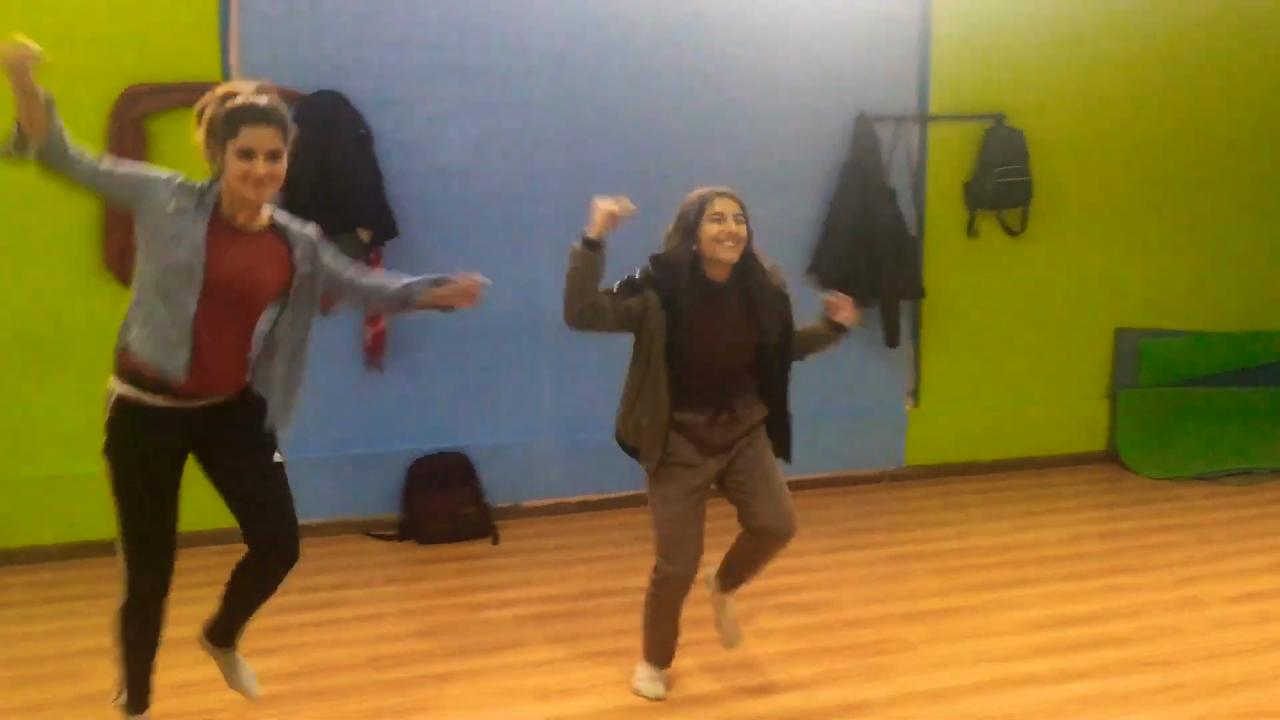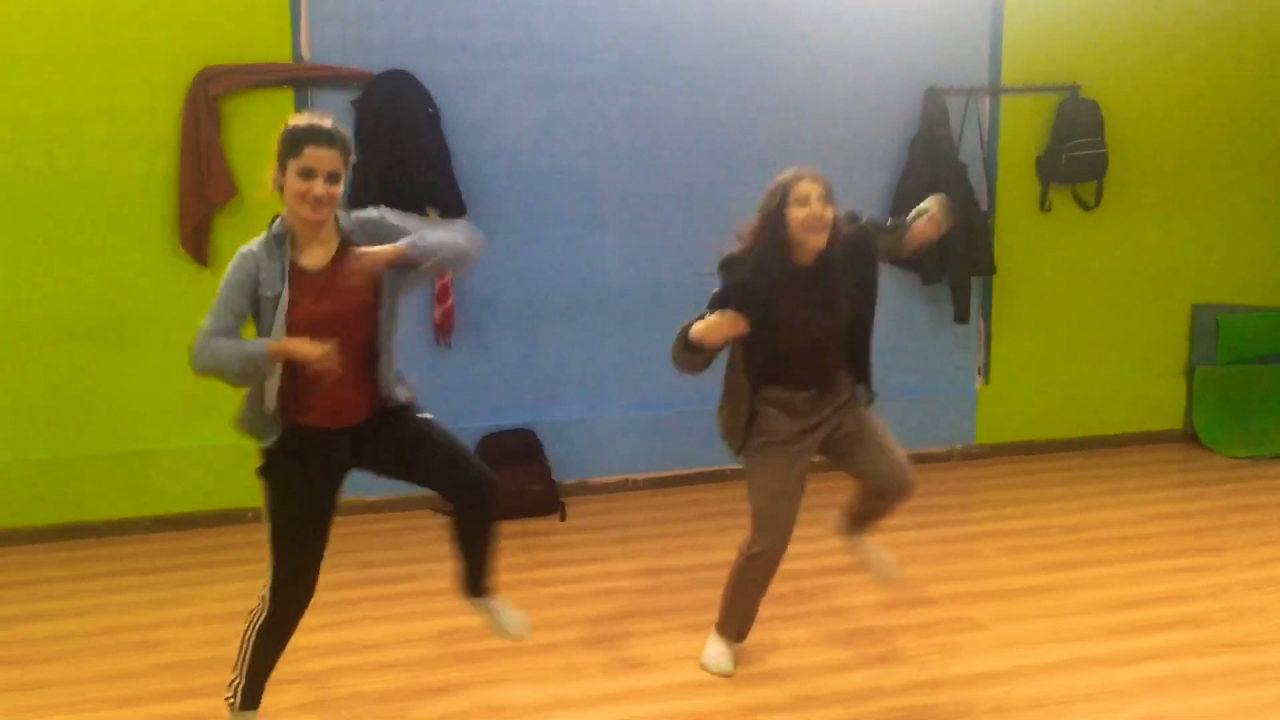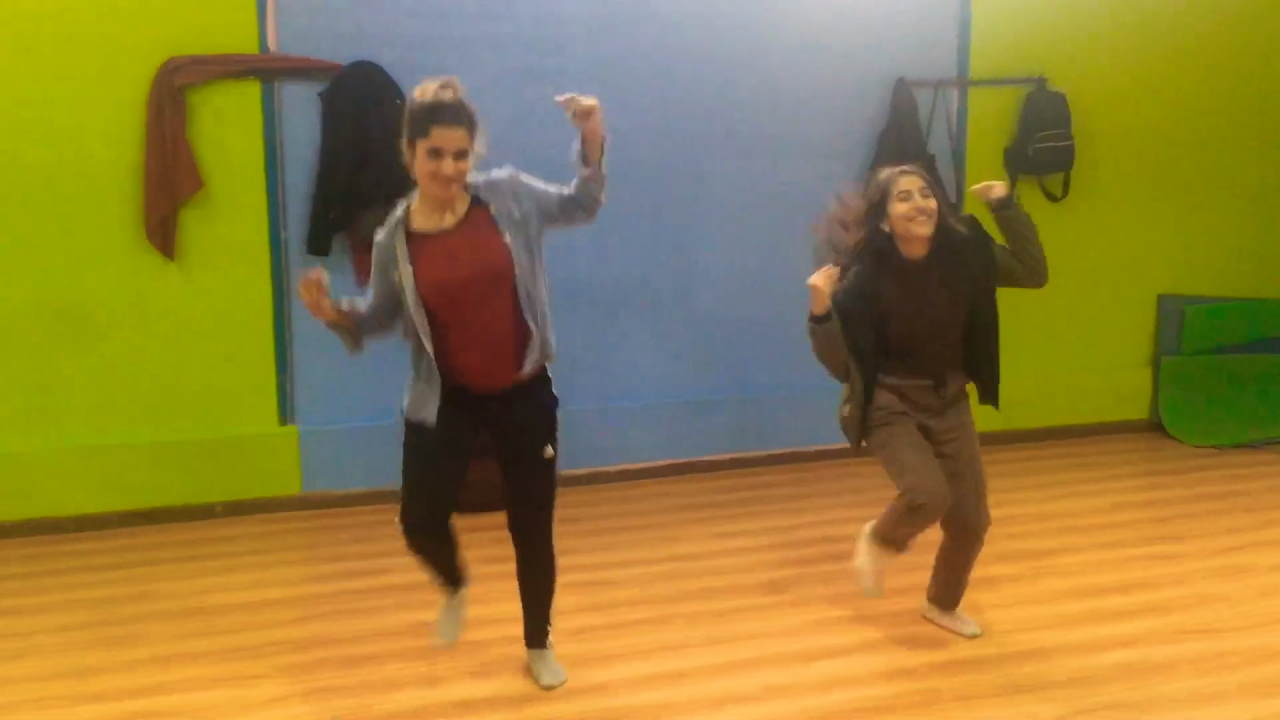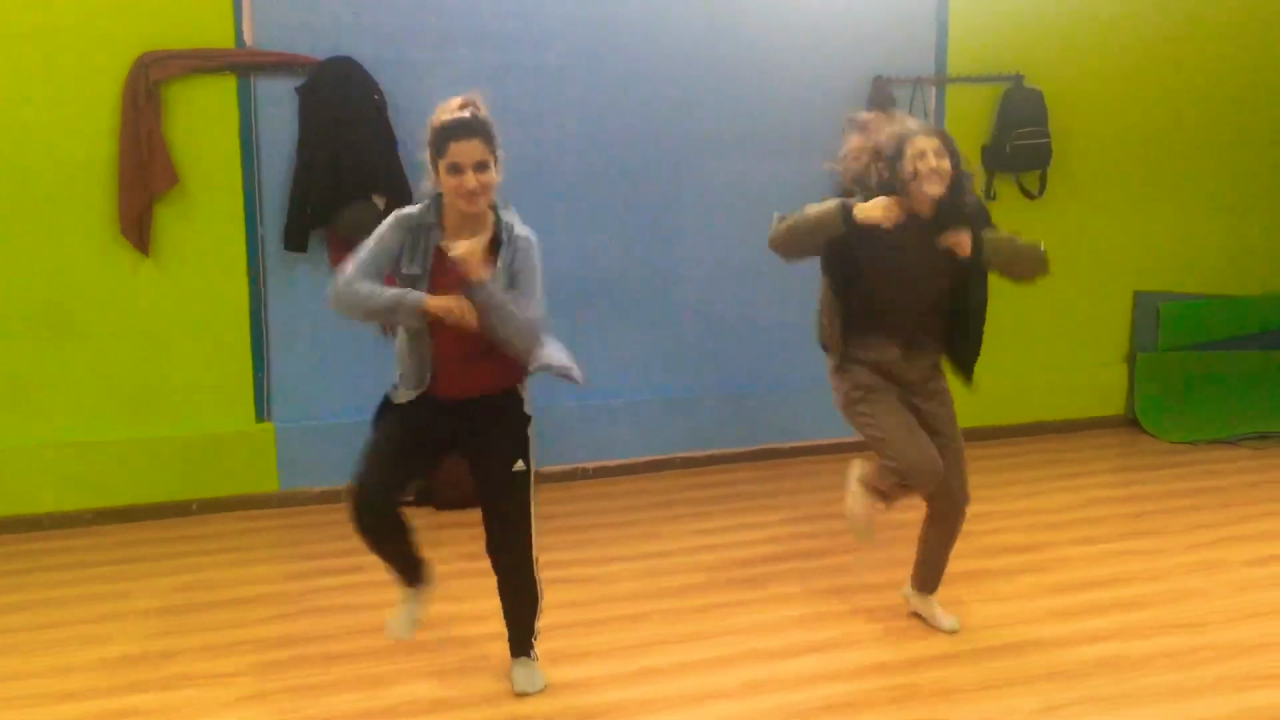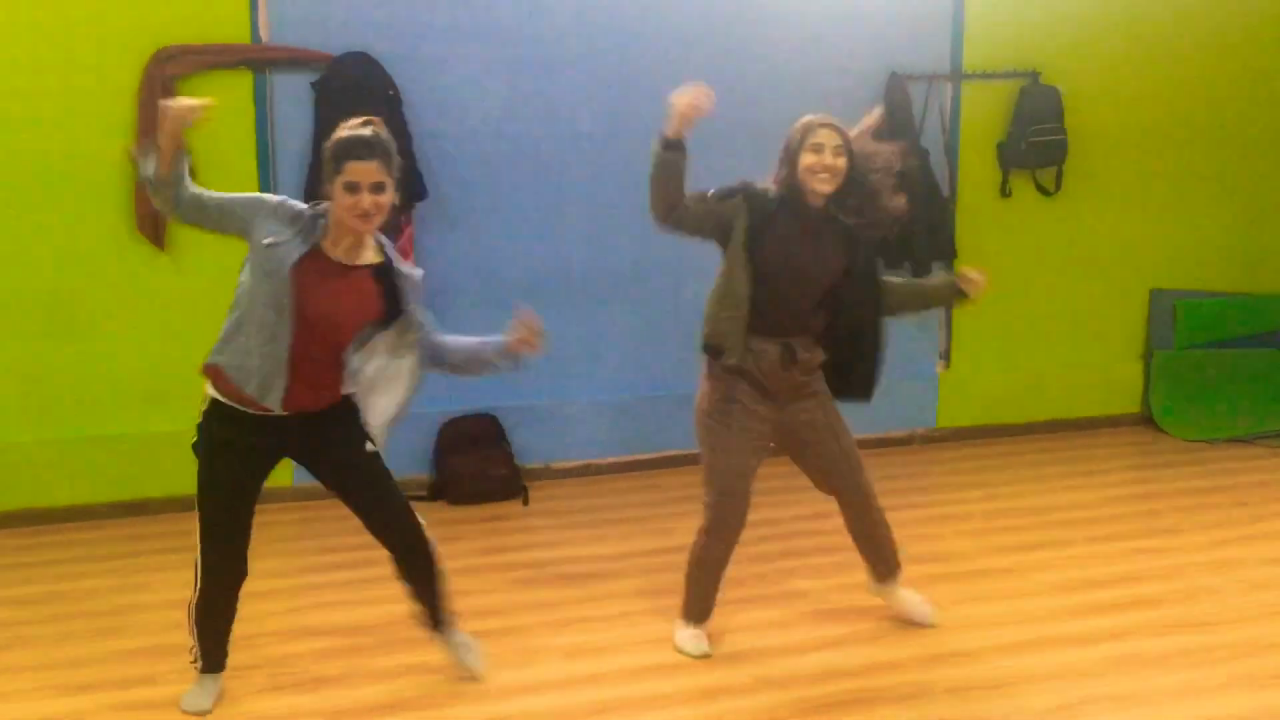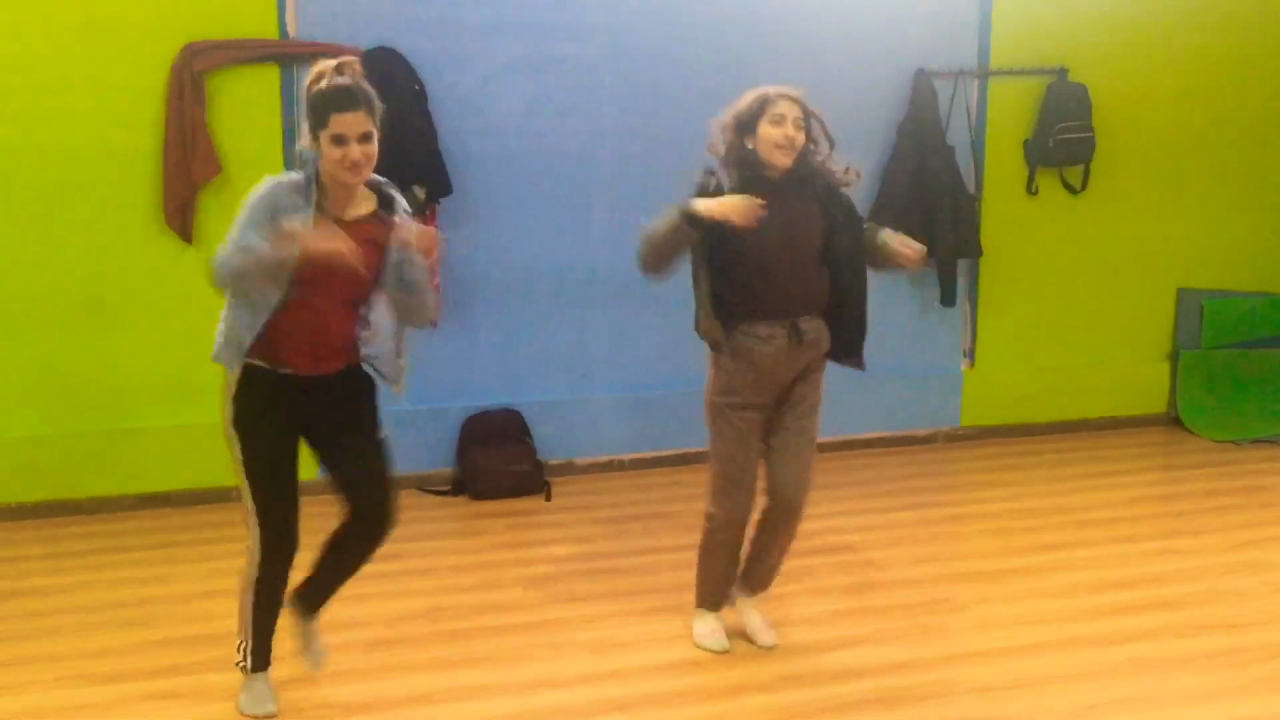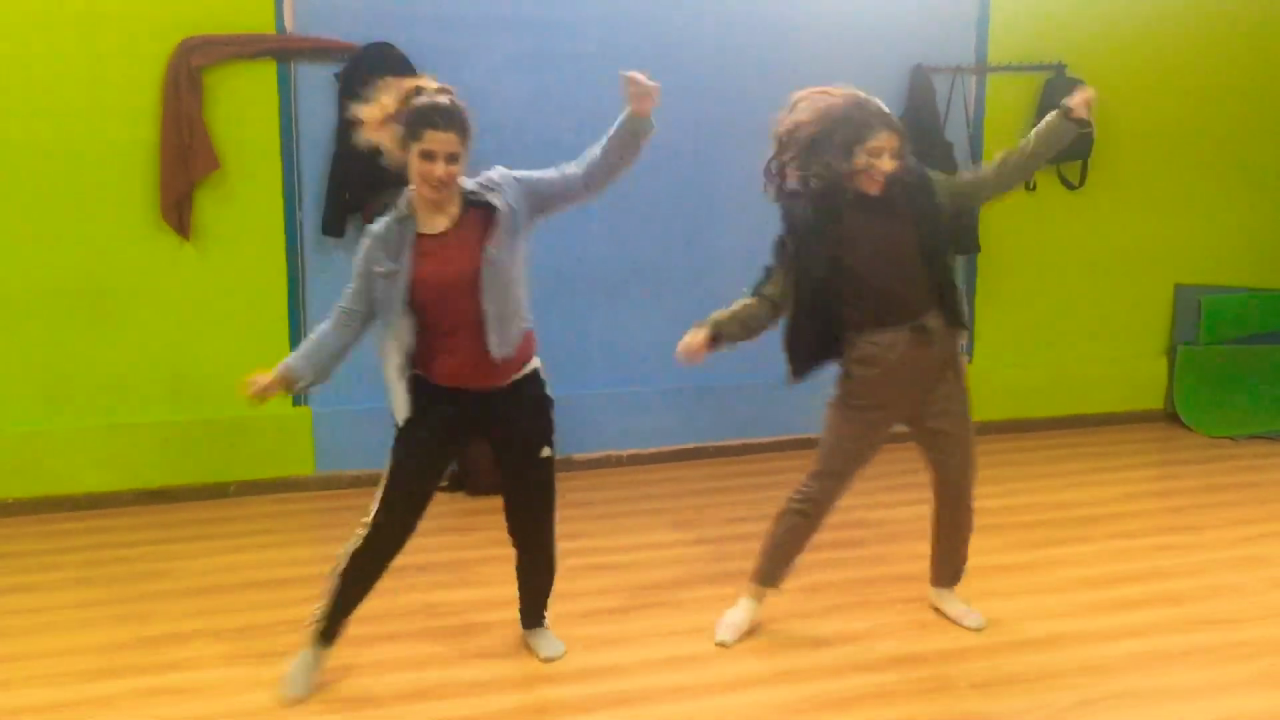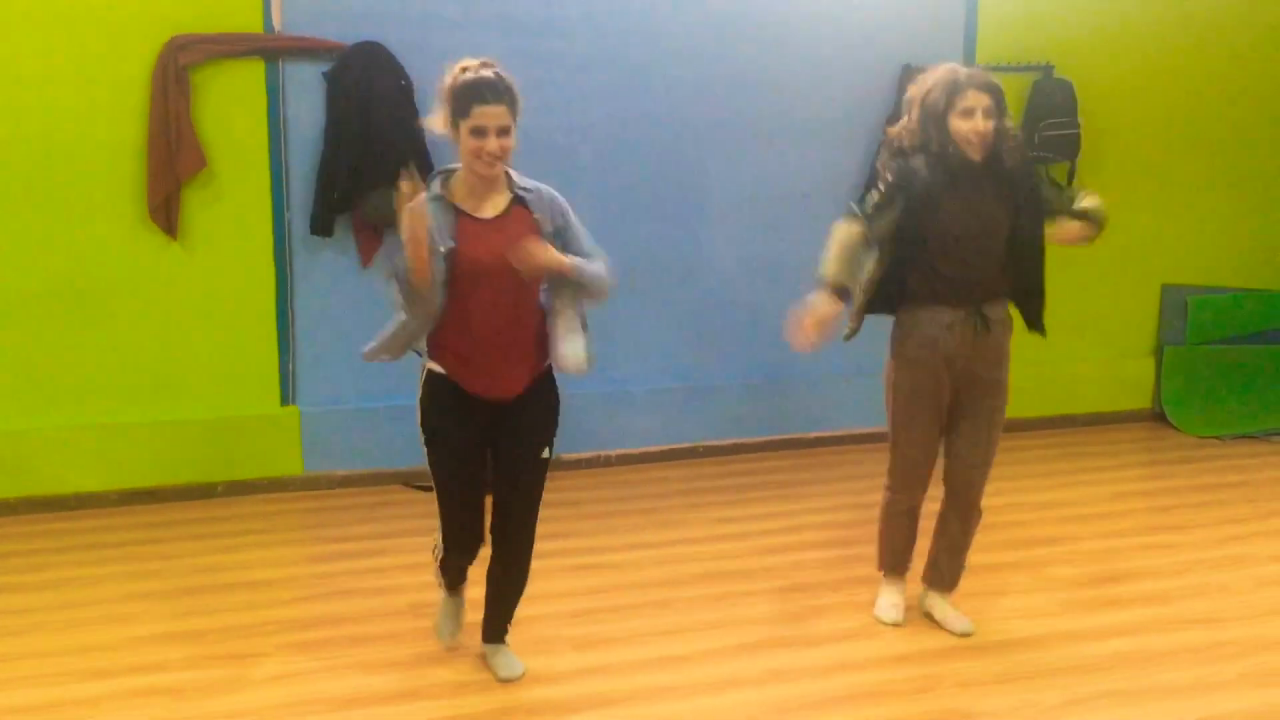
dt=0.5s
person 1, frame 1
left shoulder: (297, 243)
right shoulder: (167, 201)
left elbow: (364, 289)
right elbow: (62, 160)
left wrist: (434, 291)
left hip: (232, 409)
right hip: (147, 411)
left knee: (278, 544)
right knee: (148, 578)
left ankle: (222, 638)
person 1, frame 2
left shoulder: (373, 230)
right shoulder: (258, 263)
left elbow: (460, 245)
right elbow: (212, 351)
left wrist: (397, 254)
right wrist: (289, 348)
left hip: (379, 418)
right hip: (302, 437)
left knee: (476, 487)
right knee: (292, 588)
left ankle: (477, 589)
person 1, frame 3
left shoulder: (506, 194)
right shoulder: (393, 240)
left elbow: (582, 205)
right elbow: (376, 317)
left wrist: (593, 142)
right wrist: (331, 310)
left hip: (523, 389)
right hip: (446, 396)
left knee: (532, 529)
right knee: (421, 521)
left ankle: (539, 642)
right ankle: (454, 589)
person 1, frame 4
left shoulder: (518, 240)
right shoulder: (409, 227)
left elbow: (525, 337)
right elbow: (347, 293)
left wrist: (480, 276)
right wrist: (427, 302)
left hip: (495, 406)
right hip: (422, 397)
left knee: (509, 542)
right knee: (369, 505)
left ankle: (524, 652)
right ankle: (416, 582)
person 1, frame 5
left shoulder: (395, 280)
right shoulder: (280, 222)
left elbow: (433, 350)
right elbow: (178, 201)
left wrist: (507, 347)
right wrist: (170, 142)
left hip: (326, 416)
right hip: (237, 415)
left knee: (403, 530)
right knee: (222, 563)
left ankle: (443, 625)
right ankle: (210, 668)
person 1, frame 6
left shoulder: (393, 210)
right shoulder: (282, 194)
left elbow: (420, 313)
right elbow: (226, 270)
left wrist: (420, 264)
right wrist: (294, 242)
left hip: (342, 379)
right hip: (268, 382)
left knee: (374, 514)
right knee: (274, 539)
left ankle: (307, 605)
person 1, frame 7
left shoulder: (501, 199)
right shoulder: (386, 241)
left elbow: (590, 176)
right elbow: (347, 321)
left wrist: (636, 120)
right wrist: (286, 373)
left hip: (514, 390)
right hip: (436, 398)
left knee: (533, 526)
right knee: (384, 530)
left ankle: (534, 622)
right ankle: (319, 644)
person 1, frame 8
left shoulder: (542, 201)
right shoulder: (429, 205)
left elbow: (600, 281)
right elbow: (419, 302)
left wrist: (559, 263)
right wrist: (415, 246)
left hip: (530, 391)
right hip: (455, 388)
left knee: (517, 528)
right knee: (461, 524)
left ankle: (496, 635)
right ankle: (452, 595)
person 2, frame 1
left shoulder: (761, 290)
right shoulder: (660, 290)
left elbow: (782, 352)
right elbow: (580, 313)
left wrist: (833, 327)
right wrist: (593, 240)
left hip: (743, 432)
right hip: (679, 441)
left knee: (775, 526)
right knee: (676, 564)
left ankle: (724, 587)
right ankle: (653, 661)
person 2, frame 2
left shoulder: (850, 247)
right shoulder: (751, 278)
left elbow: (910, 229)
right elbow: (691, 361)
left wrist: (931, 217)
right wrist: (697, 336)
left hip: (840, 400)
right hip: (775, 416)
left knee: (895, 477)
right knee: (768, 540)
left ankle: (856, 528)
right ankle: (727, 634)
person 2, frame 3
left shoulder: (963, 251)
right shoulder: (862, 281)
left elbow: (1033, 272)
right elbow: (843, 364)
left wrist: (1006, 204)
right wrist: (820, 312)
left hip: (948, 403)
right hip: (892, 405)
left knee: (972, 520)
right knee: (929, 497)
left ankle: (943, 604)
right ankle: (877, 539)
person 2, frame 4
left shoulder: (966, 222)
right shoulder: (869, 225)
left elbow: (1035, 262)
right elbow: (783, 240)
left wrist: (980, 243)
right wrist: (848, 213)
left hip: (925, 375)
right hip: (866, 372)
left knee: (952, 494)
right knee: (922, 471)
left ankle: (923, 595)
right ankle: (869, 480)
person 2, frame 5
left shoulder: (848, 230)
right shoulder: (753, 211)
left elbow: (876, 297)
right elbow: (671, 212)
left wrist: (951, 286)
right wrist: (674, 137)
left hip: (804, 380)
right hip: (738, 380)
left knee: (855, 490)
right knee: (726, 512)
left ankle: (889, 584)
right ankle: (692, 618)
person 2, frame 6
left shoulder: (820, 191)
right shoulder: (720, 195)
left elbow: (864, 242)
right elbow: (652, 258)
left wrist: (893, 247)
right wrist: (694, 212)
left hip: (805, 363)
right hip: (744, 360)
left knee: (790, 496)
right knee: (729, 500)
left ankle: (749, 596)
right ankle: (709, 608)
person 2, frame 7
left shoulder: (914, 190)
right shoulder: (810, 218)
left elbow: (997, 180)
right elbow: (771, 299)
left wrist: (1066, 119)
right wrist: (714, 332)
left hip: (934, 358)
right hip: (869, 367)
left knee: (957, 485)
right knee: (819, 489)
left ankle: (944, 587)
right ankle: (754, 594)
person 2, frame 8
left shoulder: (1014, 174)
right shoulder: (912, 176)
left elbow: (1077, 205)
right elbow: (855, 232)
left wrist: (1084, 217)
right wrist: (830, 292)
left hip: (989, 343)
right hip: (924, 343)
left knee: (968, 484)
right knee: (911, 476)
left ankle: (939, 591)
right ankle: (891, 580)
